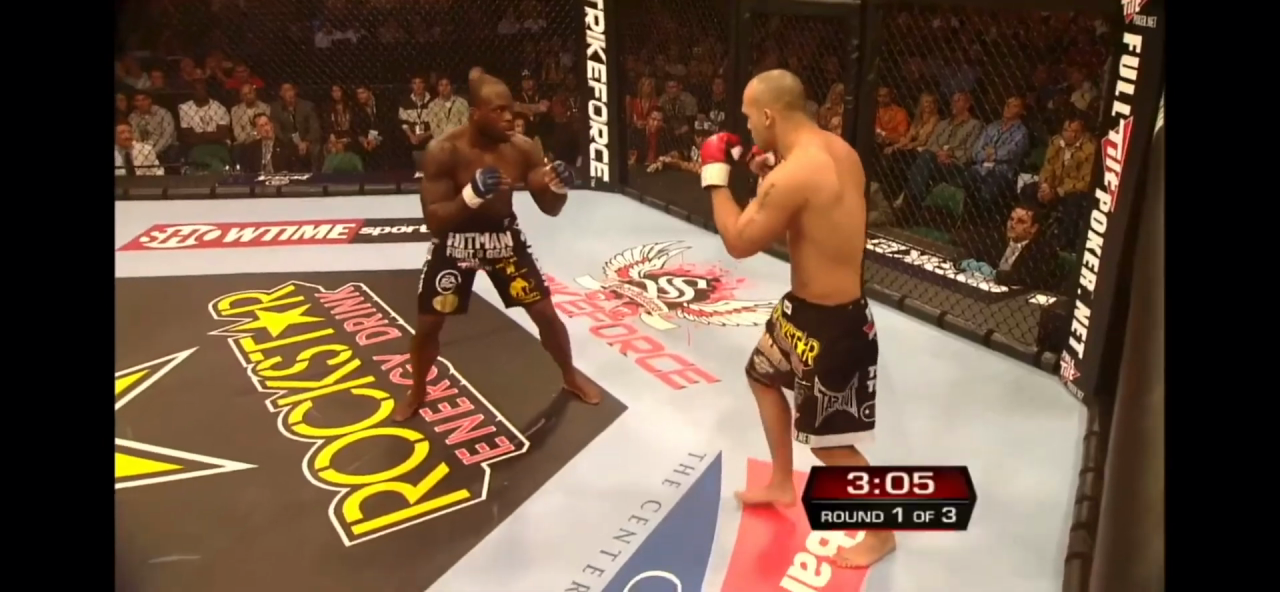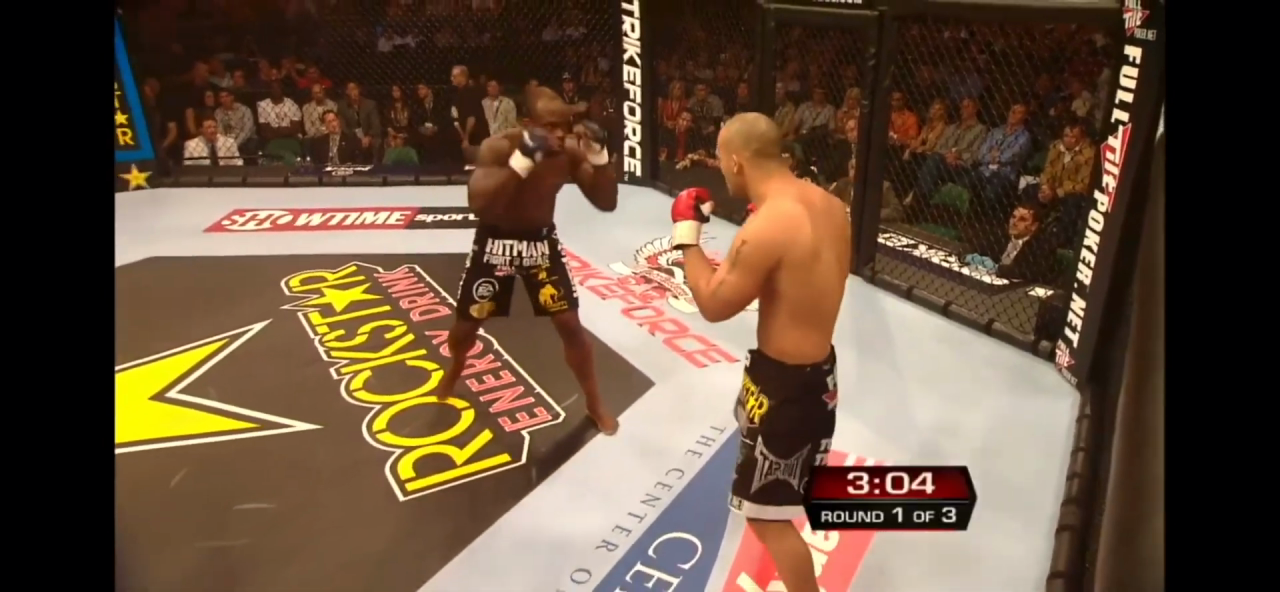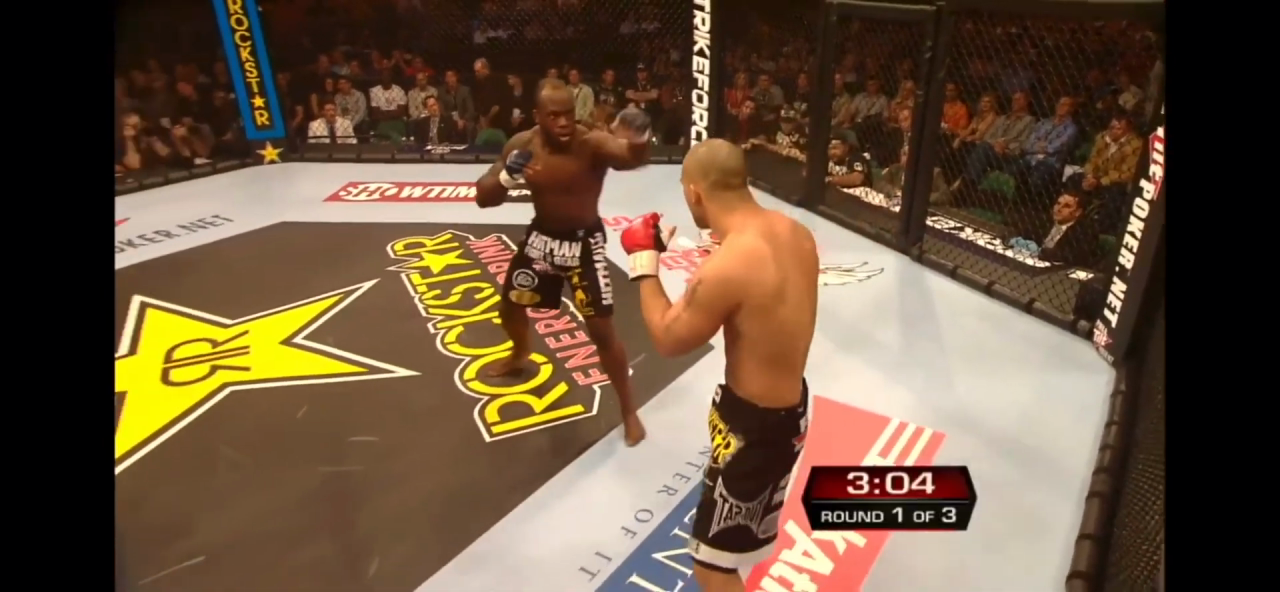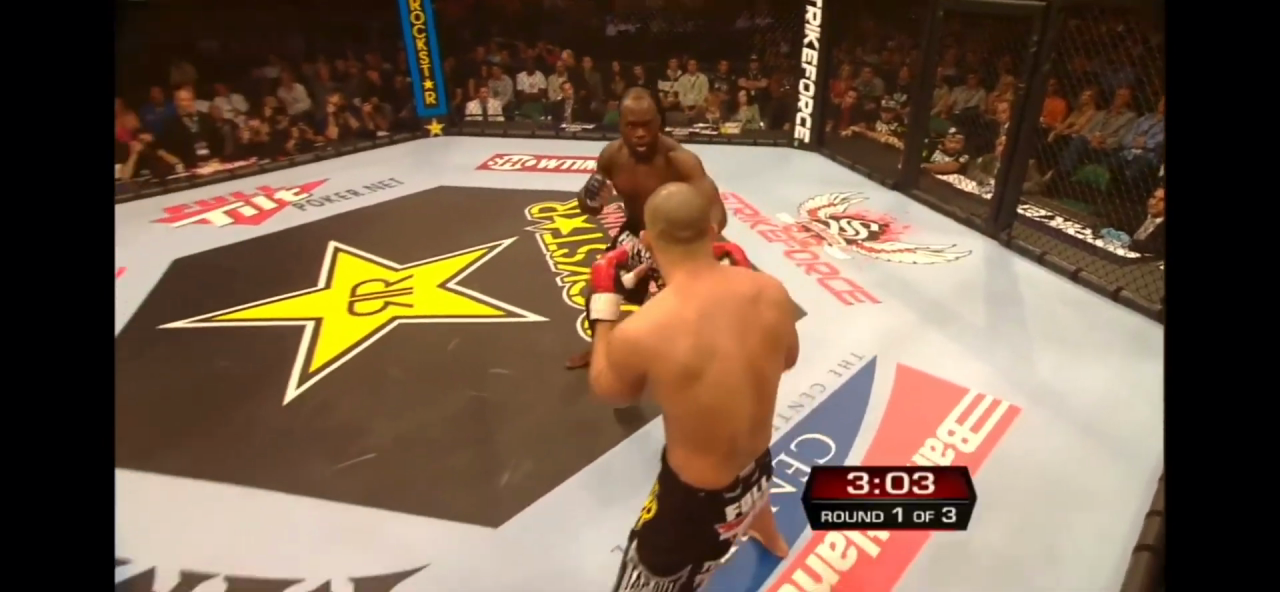
dt=0.7s
person 1, frame 1
left shoulder: (795, 174)
right shoulder: (836, 148)
left elbow: (739, 243)
left wrist: (714, 175)
left hip: (828, 322)
right hip: (806, 307)
left knee: (829, 442)
right knee: (764, 379)
left ankle: (880, 532)
right ankle: (782, 485)
person 1, frame 2
left shoulder: (764, 231)
right shoulder: (826, 203)
left elbow: (714, 306)
left wrist: (686, 234)
left hip: (787, 380)
right hip: (813, 366)
left knee: (766, 517)
right knee: (753, 426)
right ankle: (795, 482)
person 1, frame 3
left shoulder: (723, 270)
right shoulder: (795, 231)
left elbow: (670, 340)
left wrist: (643, 265)
right wrist: (734, 235)
left hip: (756, 424)
right hip: (789, 405)
right ankle: (742, 523)
person 1, frame 4
left shoulder: (641, 333)
right shoulder: (769, 292)
left elbow: (609, 391)
left wrist: (604, 303)
left hip: (693, 501)
right hip: (757, 472)
right ankle: (772, 539)
person 2, frame 1
left shoulder: (522, 148)
right shoulder: (443, 151)
left elbow: (550, 208)
right elbow: (434, 221)
left wrist: (558, 186)
right wrist: (474, 193)
left hip: (503, 234)
right hip: (456, 239)
left knee: (546, 314)
right knee: (429, 323)
left ankle: (570, 375)
right ankle: (417, 393)
person 2, frame 2
left shoulder: (570, 153)
right shoulder: (496, 148)
left elbow: (607, 203)
right elbow: (480, 204)
left wrist: (598, 153)
right wrist: (523, 158)
left hip: (542, 242)
right hip: (495, 243)
left knee: (569, 325)
right knee: (465, 326)
left ankle: (594, 404)
right ankle: (456, 367)
person 2, frame 3
left shoulder: (593, 143)
right shoulder: (521, 144)
left elbow: (635, 159)
right elbow: (482, 198)
left wrist: (638, 136)
right wrist: (508, 175)
left hip: (586, 242)
right hip: (541, 236)
left knee: (601, 330)
right knee: (511, 309)
left ankle: (628, 411)
right ankle: (519, 354)
person 2, frame 4
left shoulder: (680, 160)
right shoulder: (611, 155)
left elbow: (715, 211)
right elbow: (589, 207)
right wrist: (591, 198)
right hip: (633, 235)
